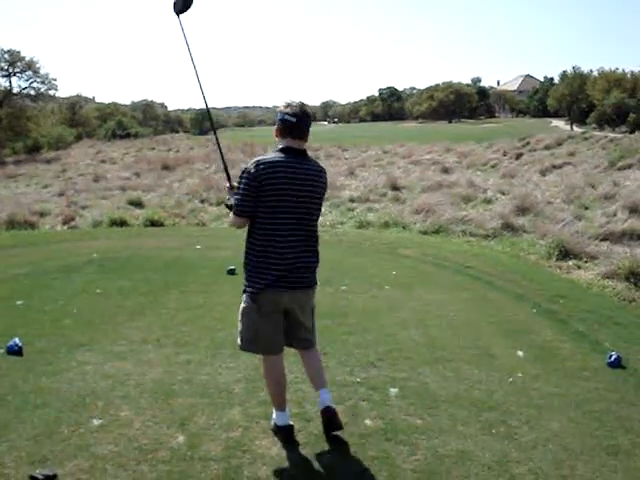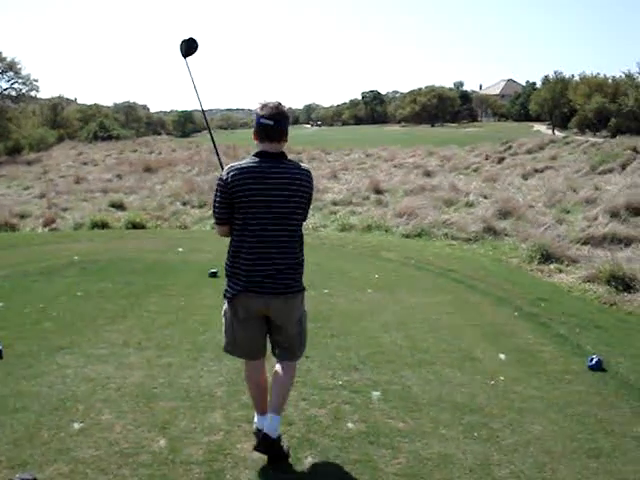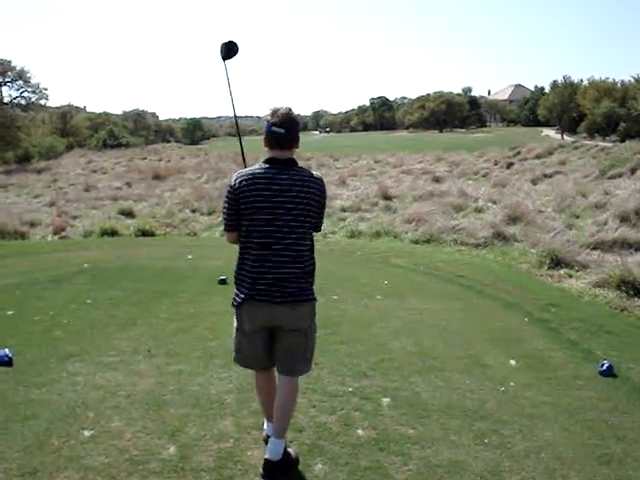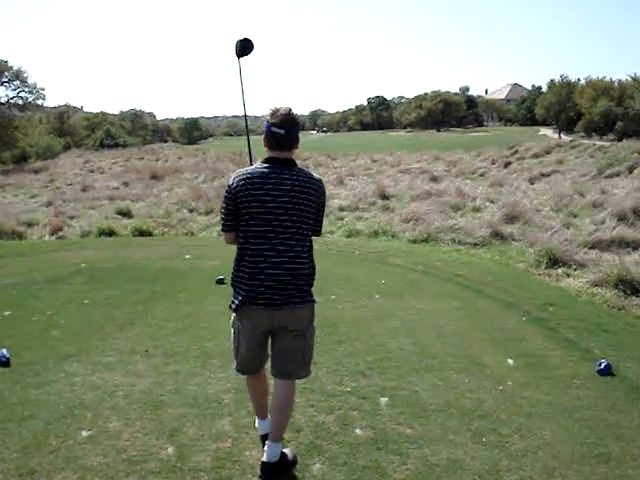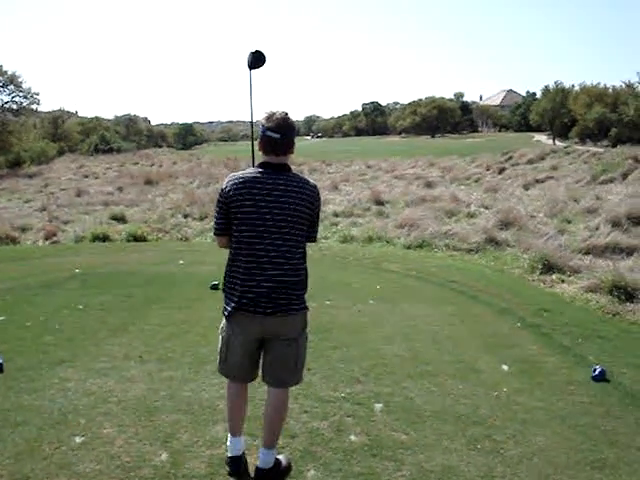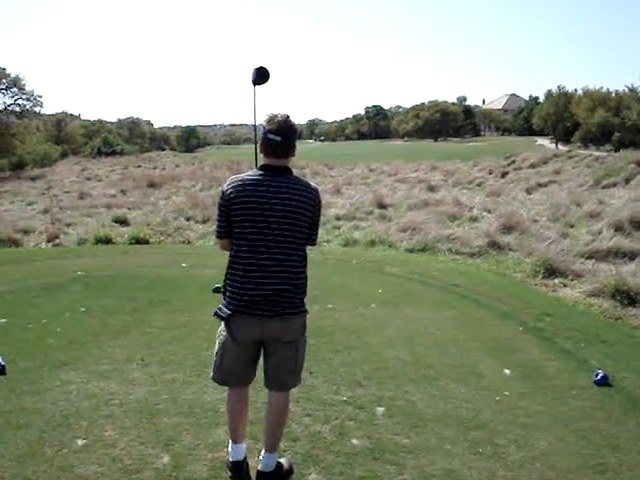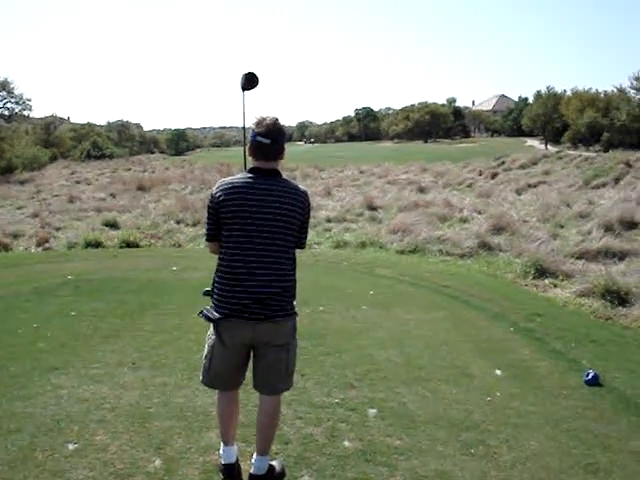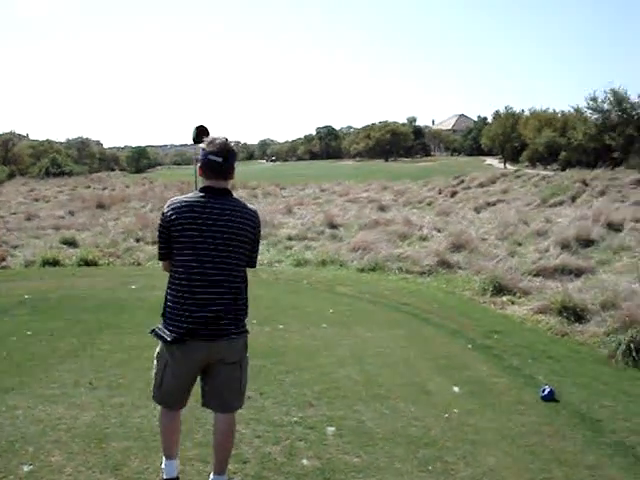
dt=0.2s
person 1, frame 1
left shoulder: (259, 168)
right shoulder: (318, 173)
left elbow: (238, 221)
left wrist: (235, 197)
left hip: (264, 278)
right hip: (303, 278)
left knee: (271, 352)
right knee: (306, 343)
left ankle: (282, 422)
right ankle: (326, 405)
person 1, frame 2
left shoulder: (233, 174)
right shoulder: (303, 176)
left elbow: (223, 229)
left hip: (244, 283)
right hip: (288, 285)
left knee: (253, 358)
right knee: (288, 355)
left ankle: (262, 425)
right ankle: (272, 427)
person 1, frame 3
left shoulder: (241, 181)
right shoulder: (315, 184)
left elbow: (232, 236)
left hip: (253, 292)
right hip: (297, 294)
left knee: (262, 368)
right knee: (290, 374)
left ankle: (271, 430)
person 1, frame 4
left shoulder: (240, 180)
right shoulder: (314, 185)
left elbow: (229, 236)
left hip: (250, 294)
right hip: (295, 297)
left knee: (253, 368)
right knee: (285, 377)
left ankle: (264, 426)
person 1, frame 5
left shoulder: (233, 185)
right shoulder: (308, 191)
left elbow: (222, 240)
right elbow: (306, 240)
left hip: (242, 301)
right hip: (288, 304)
left knee: (237, 379)
right knee: (278, 385)
person 1, frame 6
left shoulder: (234, 187)
right shoulder: (309, 194)
left elbow: (224, 243)
right elbow: (307, 243)
left hip: (241, 304)
right hip: (287, 307)
left knee: (237, 384)
right knee: (279, 388)
person 1, frame 7
left shoulder: (223, 190)
right shoulder: (299, 197)
left elbow: (213, 246)
right elbow: (296, 246)
left hip: (230, 308)
right hip: (277, 310)
left knee: (227, 388)
right knee: (270, 392)
person 1, frame 8
left shoulder: (174, 208)
right shoulder: (249, 217)
left elbow: (166, 264)
right elbow: (246, 265)
left hip: (182, 327)
right hip: (229, 329)
left knee: (171, 405)
right knee: (225, 410)
